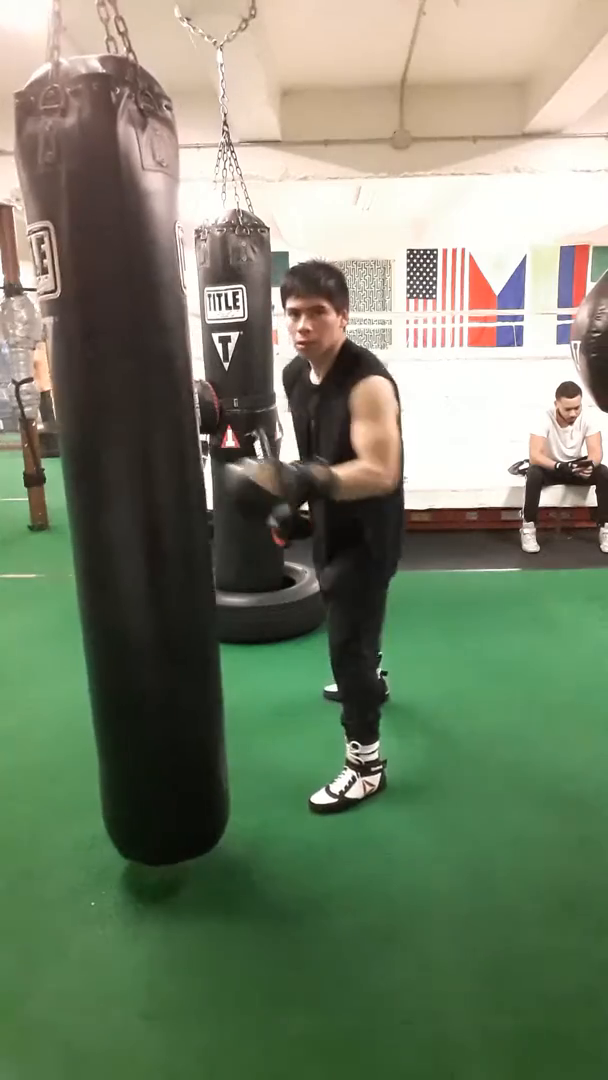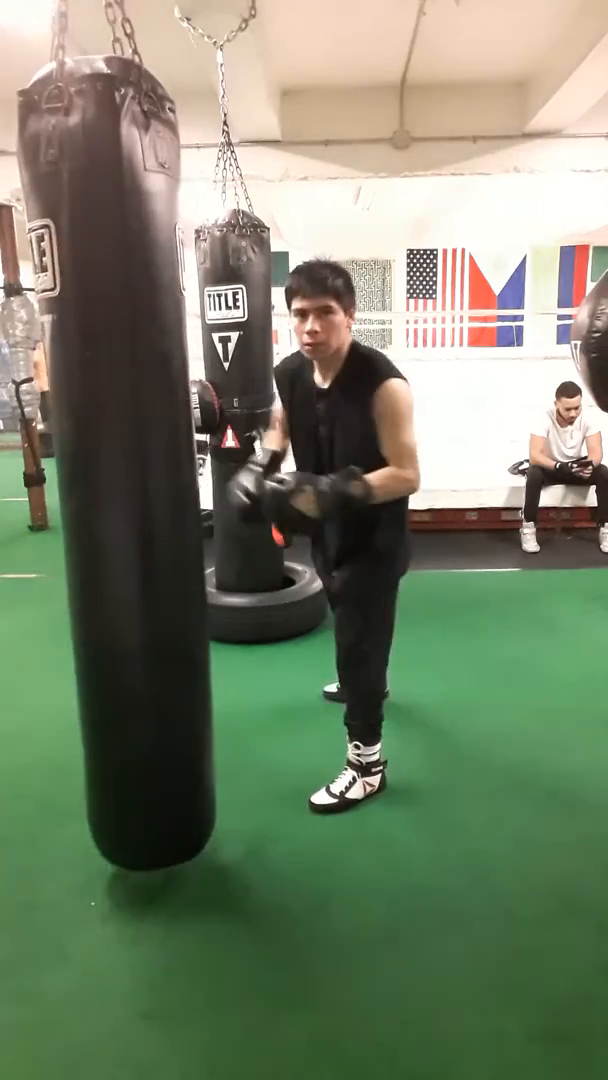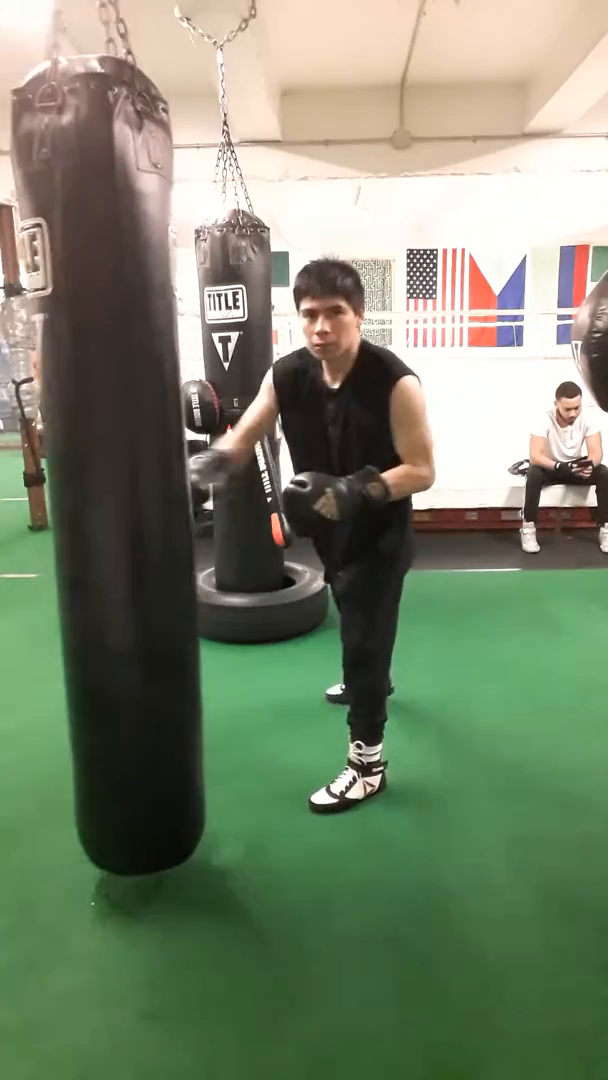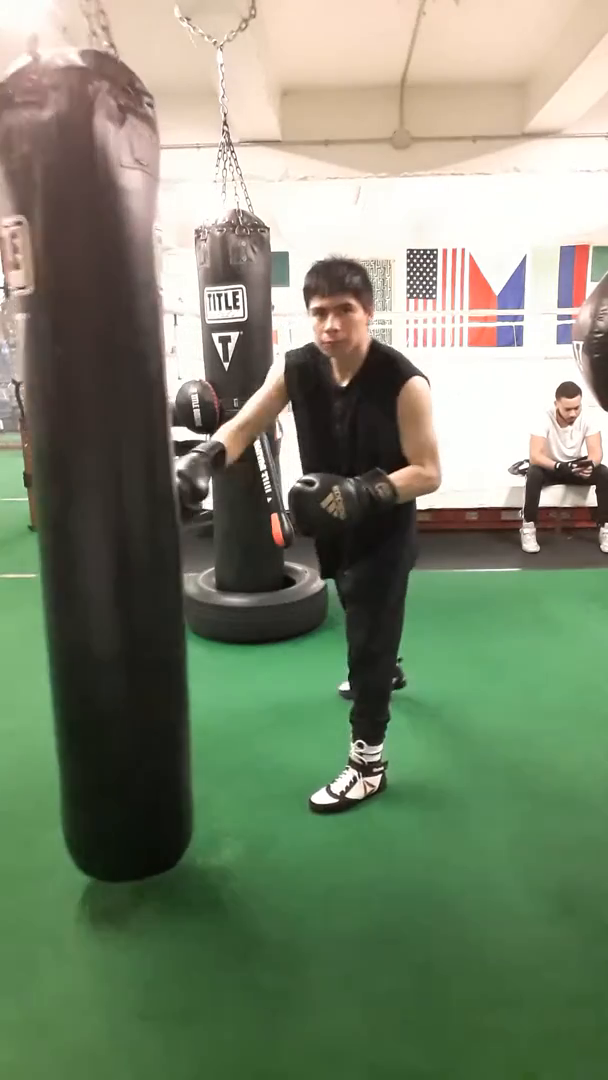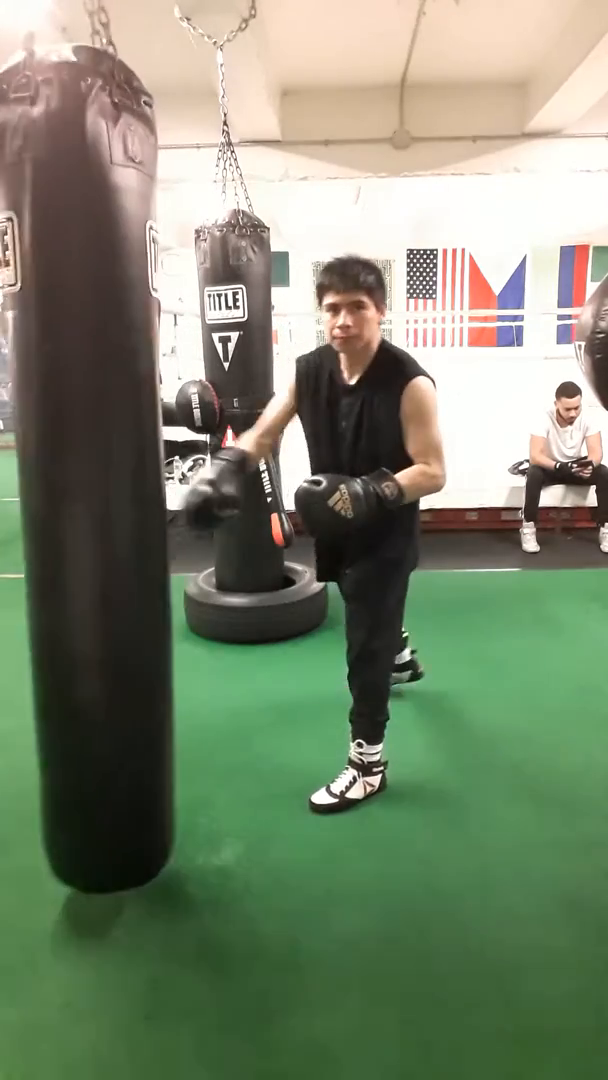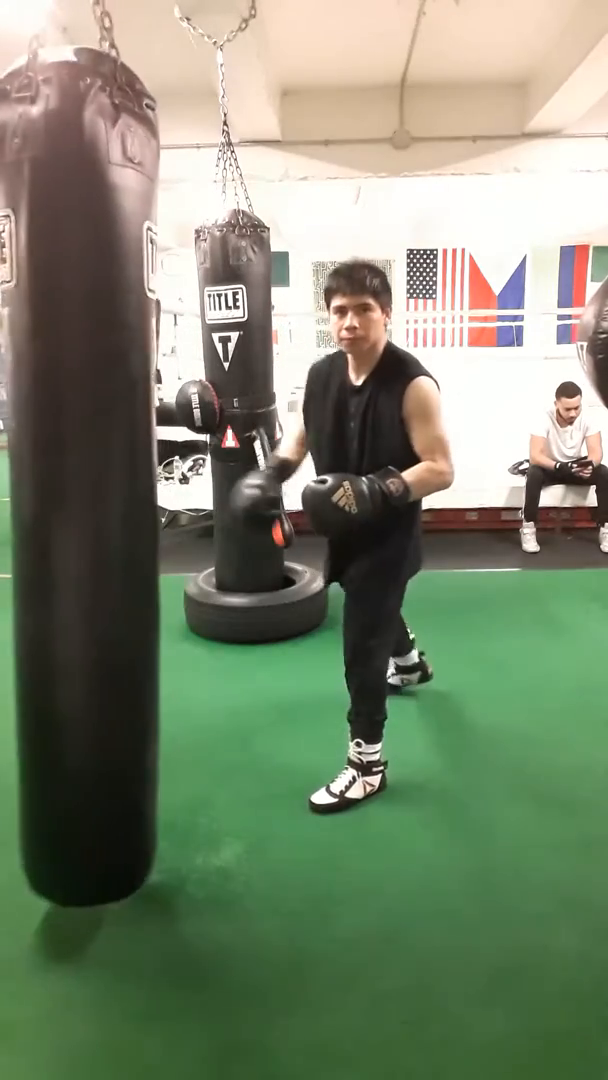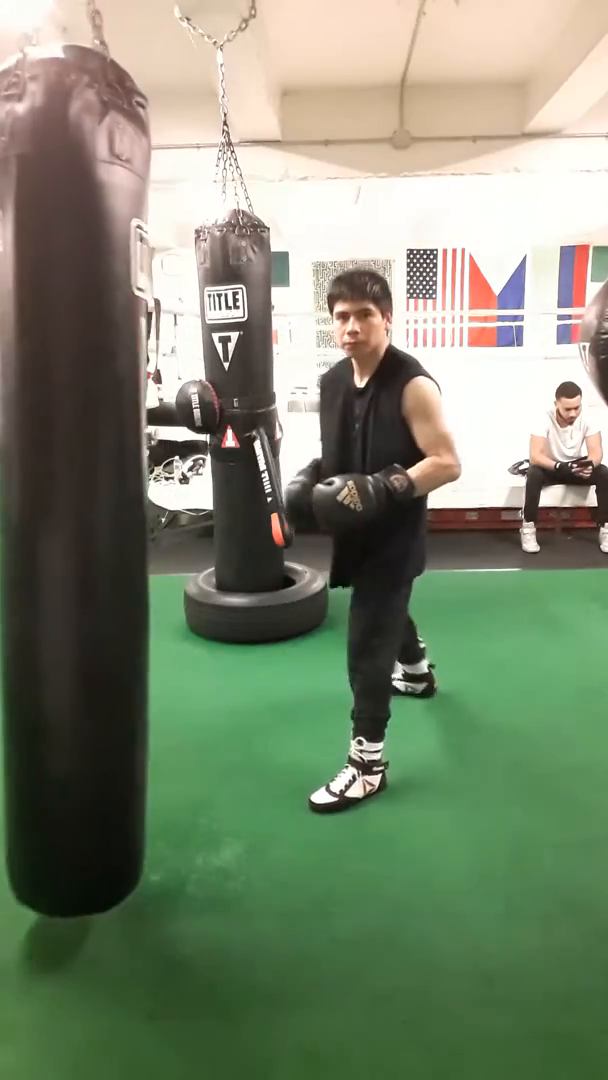
dt=0.1s
person 1, frame 1
left shoulder: (368, 382)
right shoulder: (295, 373)
left elbow: (382, 474)
left wrist: (294, 479)
right wrist: (284, 481)
left hip: (366, 533)
right hip: (328, 527)
left knee: (348, 637)
right knee: (350, 623)
left ankle: (365, 764)
right ankle: (370, 680)
person 1, frame 2
left shoulder: (384, 385)
right shoulder: (289, 373)
left elbow: (406, 476)
left wrist: (330, 492)
right wrist: (258, 469)
left hip: (373, 536)
right hip: (331, 530)
left knee: (357, 641)
right knee: (353, 622)
left ankle: (367, 764)
right ankle: (367, 683)
person 1, frame 3
left shoulder: (396, 384)
right shoulder: (289, 373)
left elbow: (421, 471)
right elbow: (248, 431)
left wrist: (354, 493)
right wrist: (209, 465)
left hip: (379, 536)
right hip: (333, 532)
left knee: (363, 641)
right knee: (359, 624)
left ankle: (367, 765)
right ankle: (369, 680)
person 1, frame 4
left shoulder: (404, 384)
right shoulder: (298, 368)
left elbow: (427, 473)
right elbow: (243, 426)
left wrist: (361, 495)
right wrist: (198, 464)
left hip: (384, 535)
right hip: (336, 530)
left knee: (368, 640)
right knee: (364, 623)
left ankle: (367, 765)
right ankle: (385, 670)
person 1, frame 5
left shoulder: (410, 384)
right shoulder: (310, 370)
left elbow: (433, 473)
right elbow: (264, 433)
left wrist: (366, 496)
right wrist: (222, 473)
left hip: (385, 535)
right hip: (340, 529)
left knee: (363, 642)
right knee: (369, 612)
left ankle: (366, 766)
right ankle: (397, 660)
person 1, frame 6
left shoulder: (413, 384)
right shoulder: (321, 375)
left elbow: (440, 469)
right elbow: (300, 440)
left wrist: (372, 491)
right wrist: (267, 478)
left hip: (388, 534)
right hip: (348, 529)
left knee: (362, 641)
right knee: (376, 613)
left ankle: (366, 763)
right ankle: (410, 663)
person 1, frame 7
left shoulder: (412, 385)
right shoulder: (333, 382)
left elbow: (447, 463)
left wrist: (379, 490)
right wrist: (309, 481)
left hip: (393, 533)
right hip: (357, 530)
left knee: (366, 638)
right knee: (385, 610)
left ankle: (365, 764)
right ankle: (416, 670)
